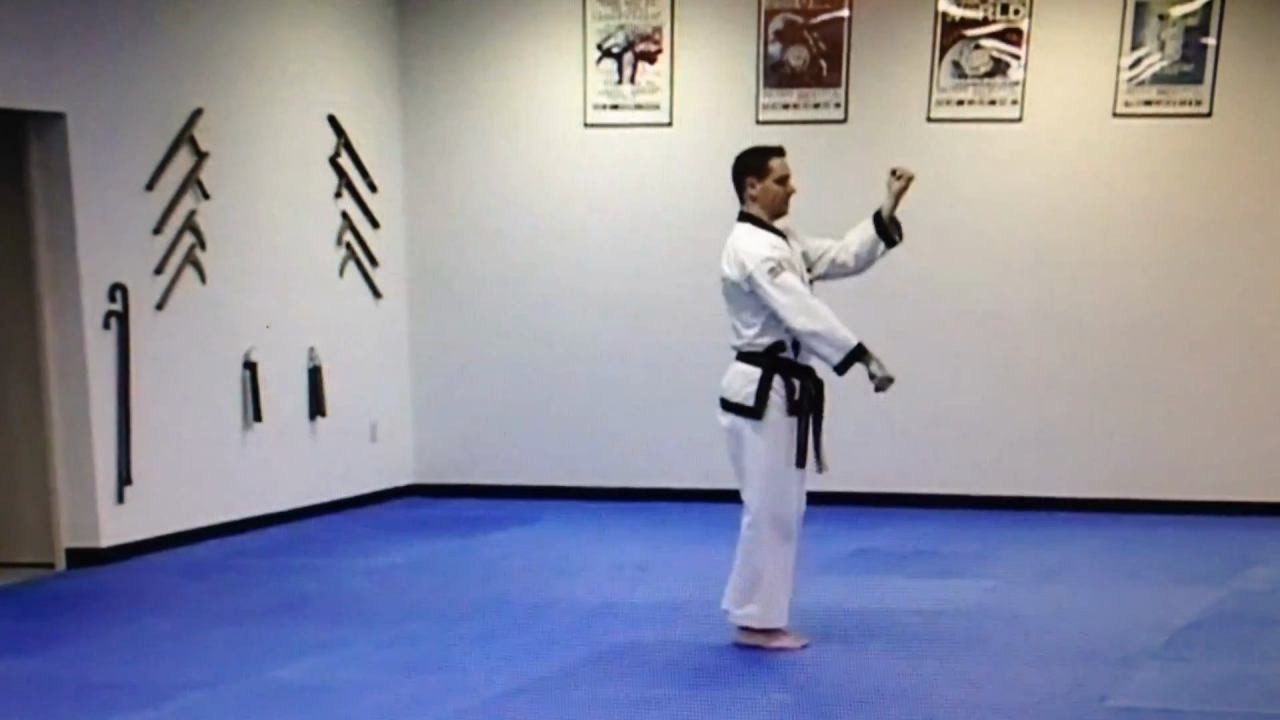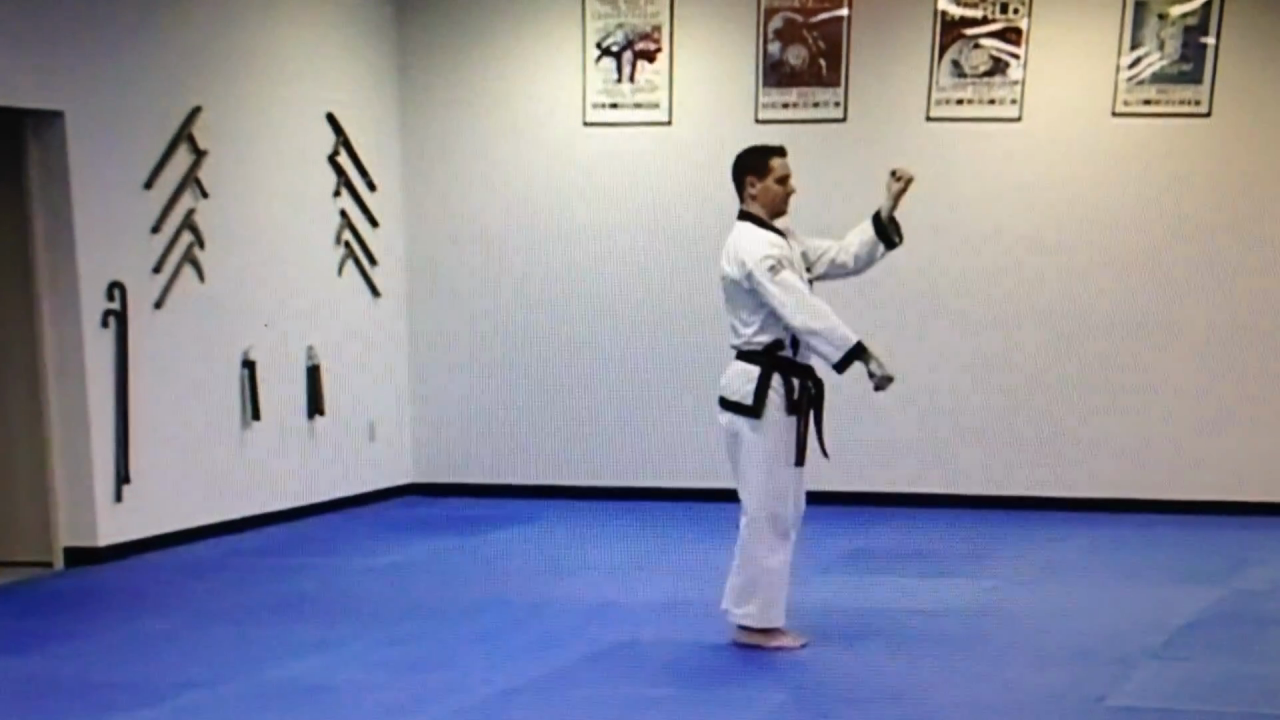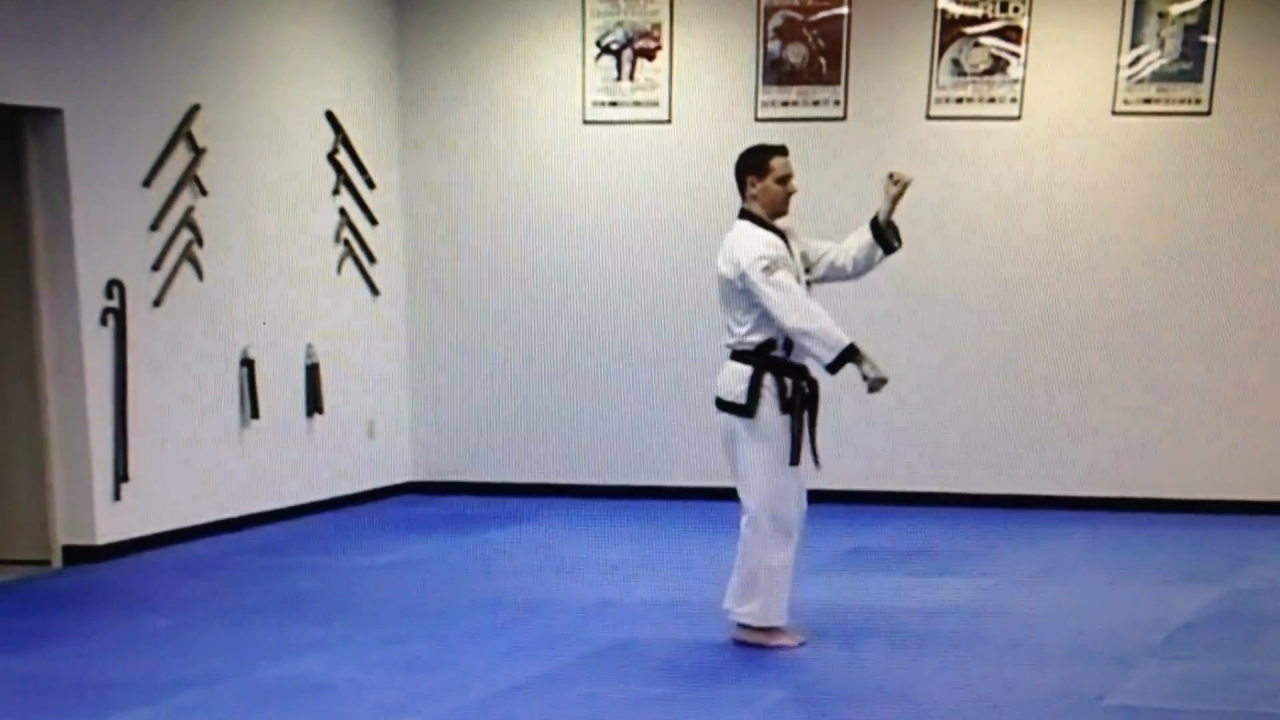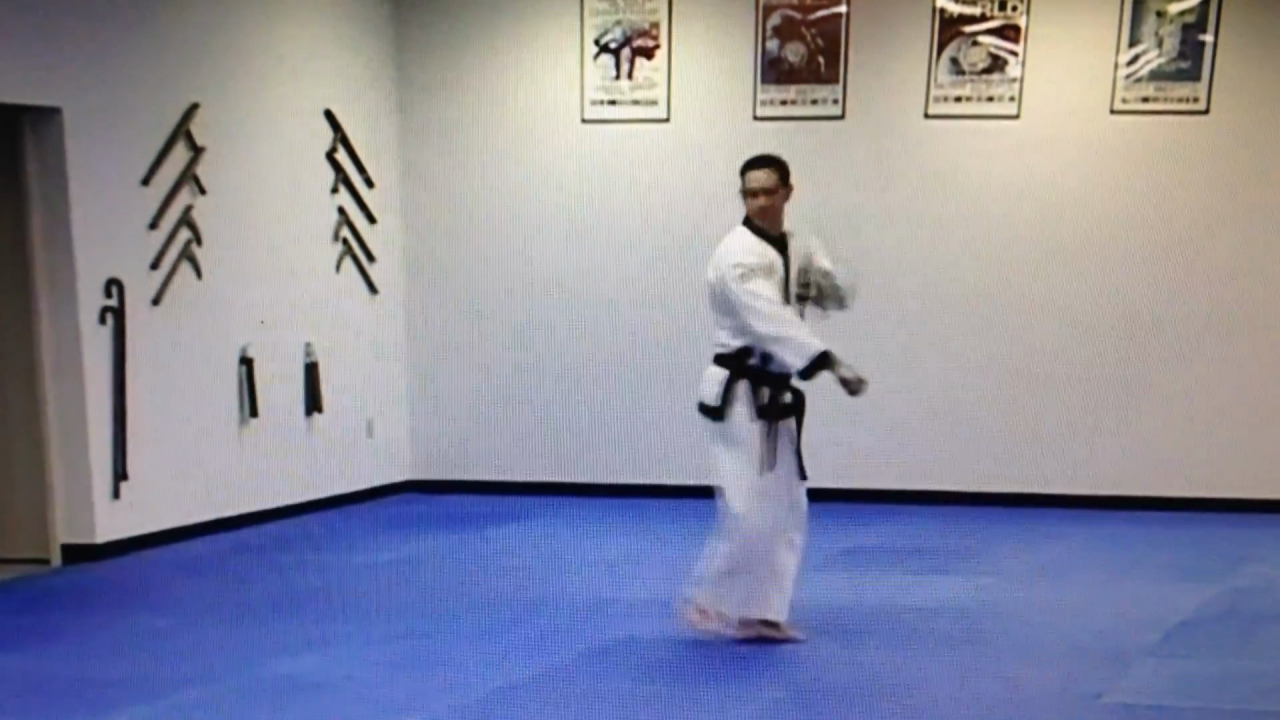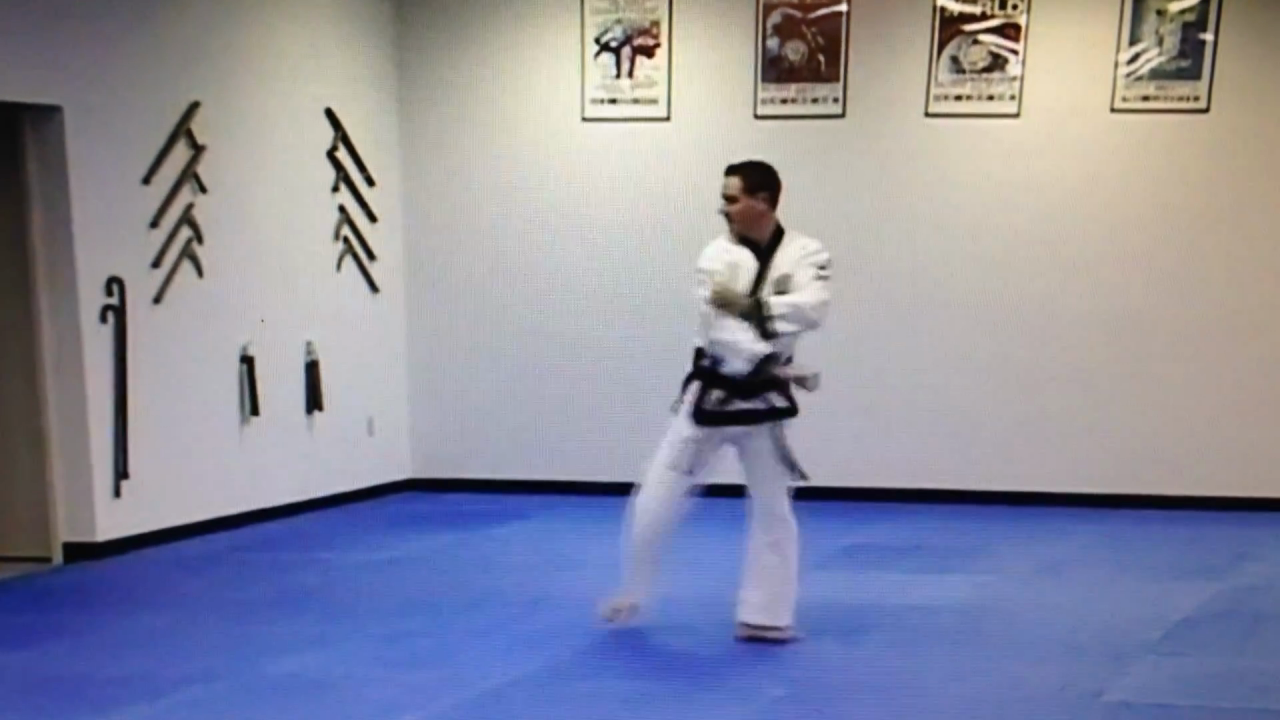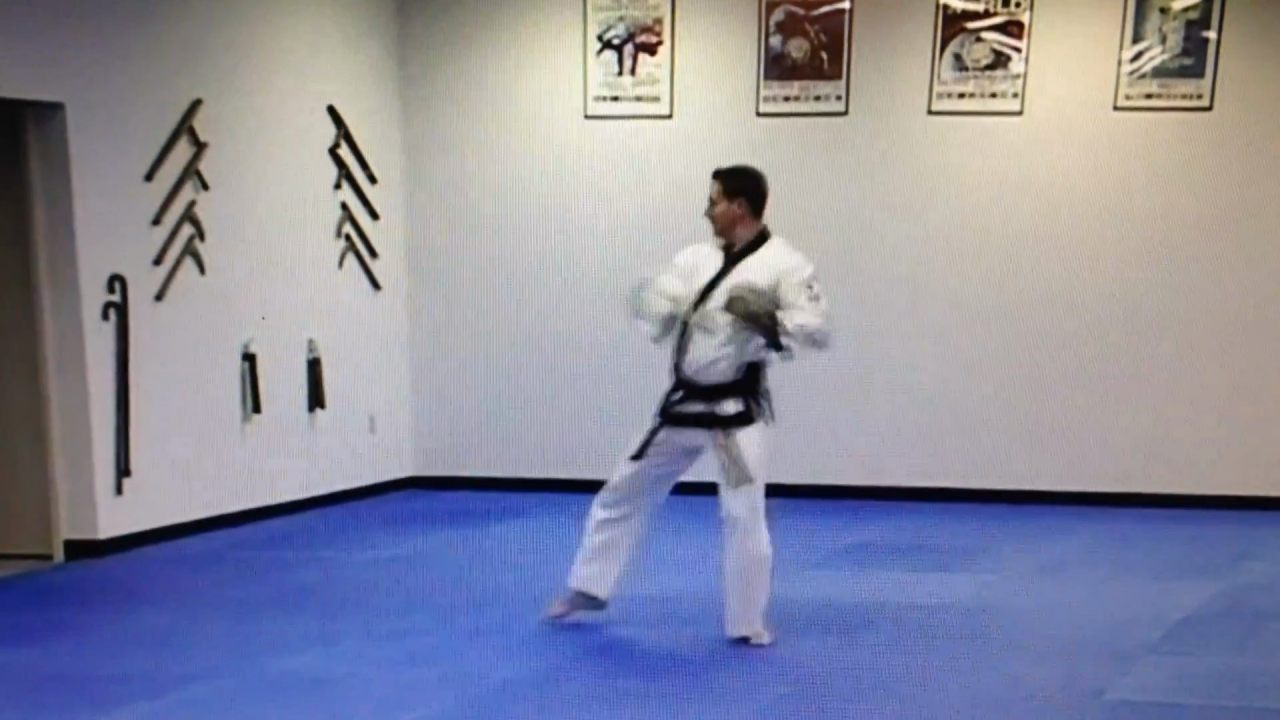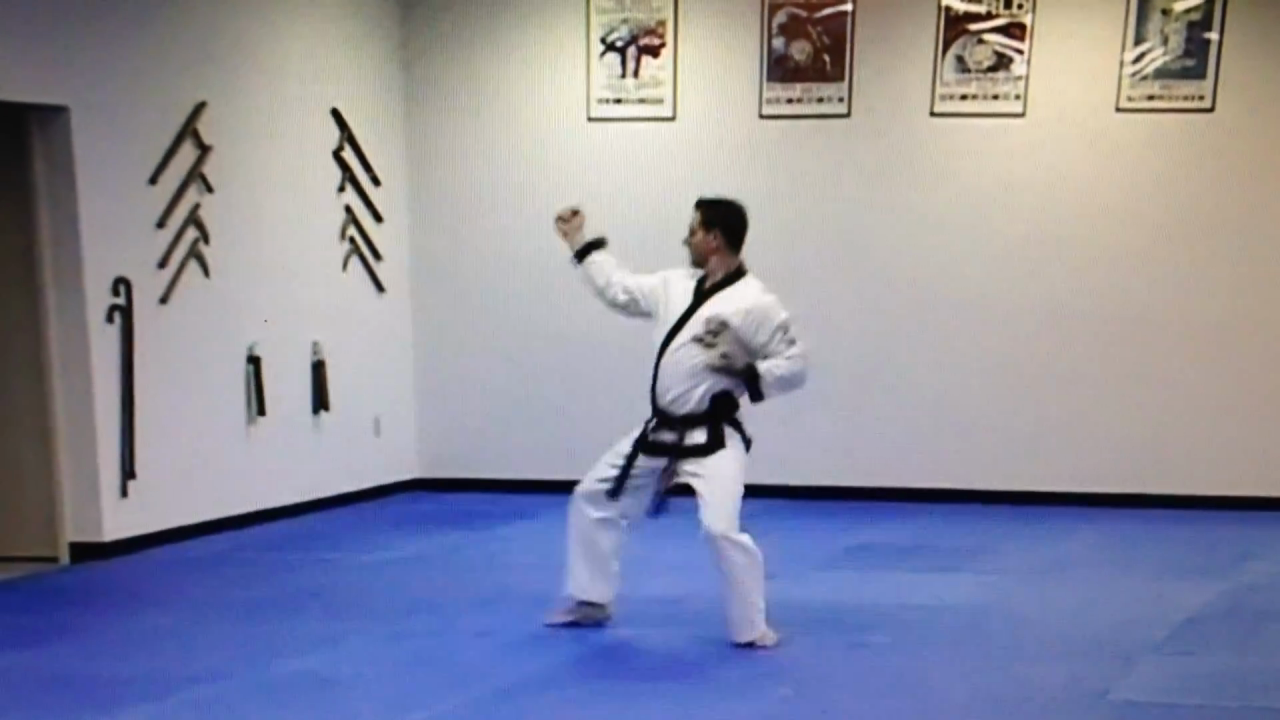
dt=0.2s
person 1, frame 1
left shoulder: (779, 241)
right shoulder: (752, 247)
left elbow: (845, 256)
right elbow: (803, 314)
left wrist: (890, 206)
right wrist: (865, 358)
left hip: (779, 390)
right hip: (763, 392)
left knee: (783, 511)
right knee: (770, 511)
left ankle: (761, 614)
right ankle: (755, 622)
person 1, frame 2
left shoulder: (778, 241)
right shoulder: (752, 246)
left elbow: (844, 257)
right elbow: (803, 311)
left wrist: (888, 208)
right wrist: (865, 356)
left hip: (777, 389)
right hip: (762, 391)
left knee: (783, 510)
right knee: (767, 510)
left ankle: (759, 615)
right ankle: (754, 622)
person 1, frame 3
left shoulder: (779, 241)
right shoulder: (750, 245)
left elbow: (844, 261)
right elbow: (797, 312)
left wrist: (886, 212)
right wrist: (857, 358)
left hip: (776, 389)
right hip: (758, 390)
left knee: (786, 509)
right knee: (770, 510)
left ankle: (761, 615)
right ankle: (755, 620)
person 1, frame 4
left shoulder: (798, 248)
right shoulder: (738, 253)
left elbow: (833, 296)
right elbow: (771, 321)
left wrist: (822, 285)
right wrist: (832, 364)
left hip: (774, 397)
right hip: (738, 396)
left knee: (787, 512)
right knee: (752, 511)
left ankle: (760, 613)
right ankle: (707, 601)
person 1, frame 5
left shoulder: (807, 253)
right shoulder: (716, 257)
left elbow: (811, 310)
right elbow: (720, 327)
left wrist: (750, 306)
right wrist: (776, 367)
left hip: (763, 404)
right hip: (708, 398)
left knee: (774, 515)
right knee: (657, 502)
left ankle: (763, 617)
right ankle: (630, 594)
person 1, frame 6
left shoulder: (785, 265)
right shoulder: (696, 258)
left elbow: (817, 330)
right elbow: (652, 298)
left wrist: (768, 321)
right wrist: (662, 308)
left hip: (735, 412)
right hip: (683, 404)
left knee: (743, 517)
right knee: (624, 493)
left ankle: (748, 623)
right ankle: (588, 588)
person 1, frame 7
left shoulder: (755, 304)
right shoulder: (676, 284)
left elbow: (794, 366)
right elbow: (623, 292)
left wrist: (747, 374)
right wrist: (582, 245)
left hip: (711, 440)
right hip: (659, 433)
left knee: (722, 529)
right knee: (593, 500)
left ankle: (751, 627)
right ankle: (590, 601)
